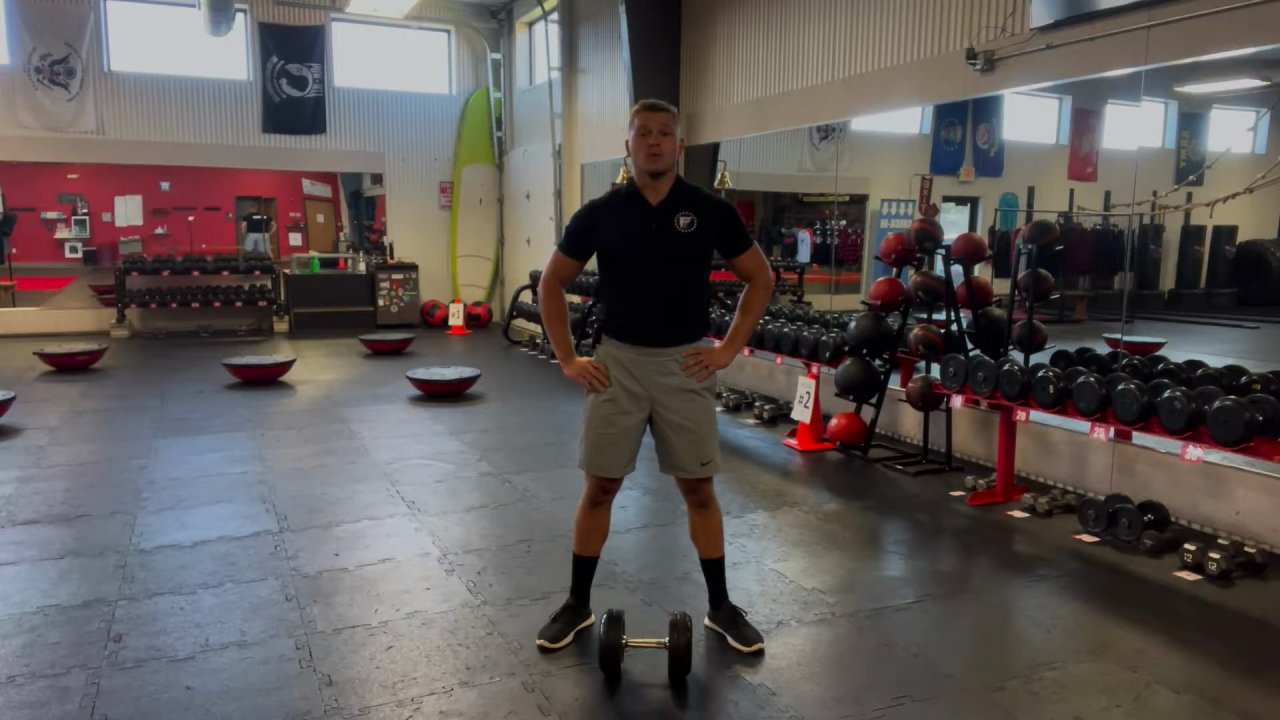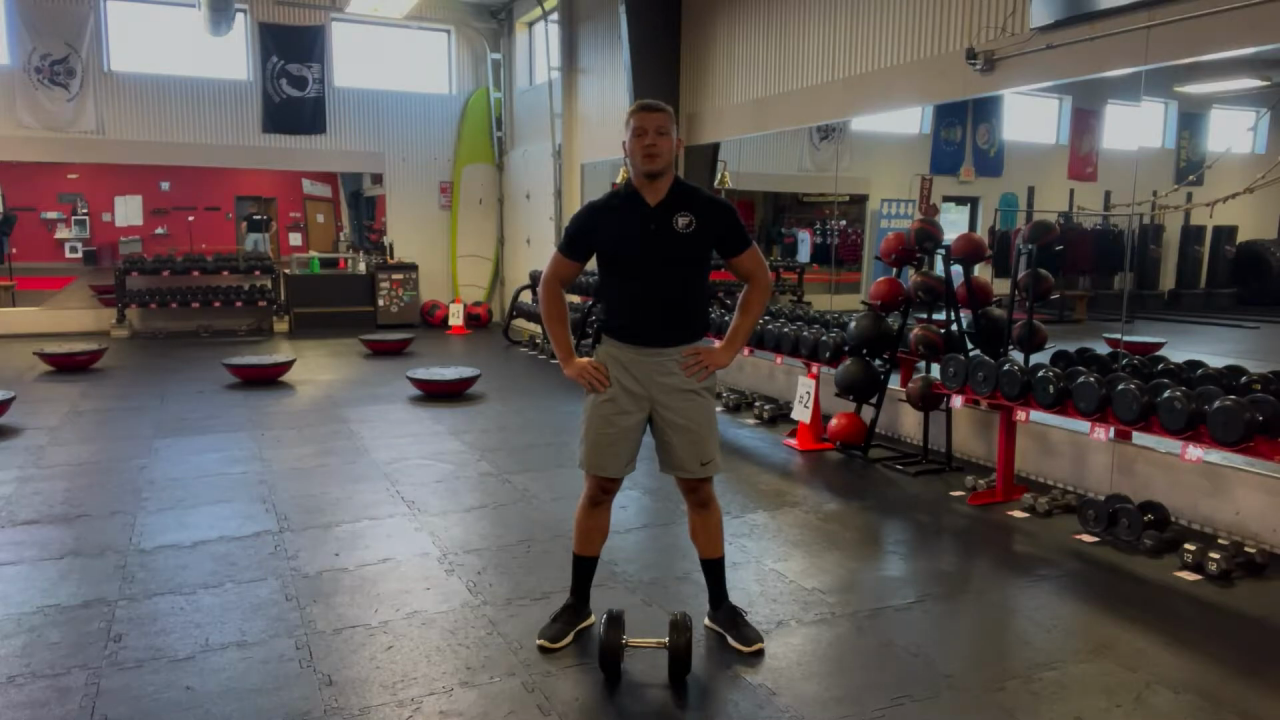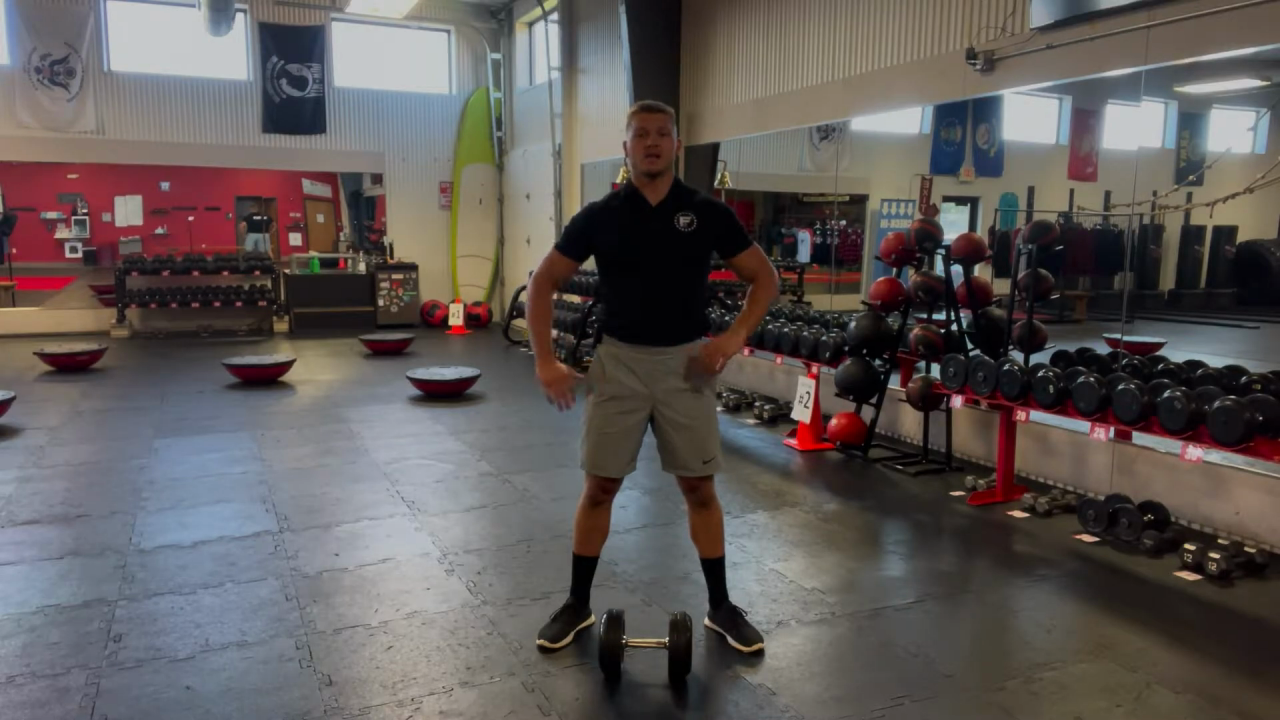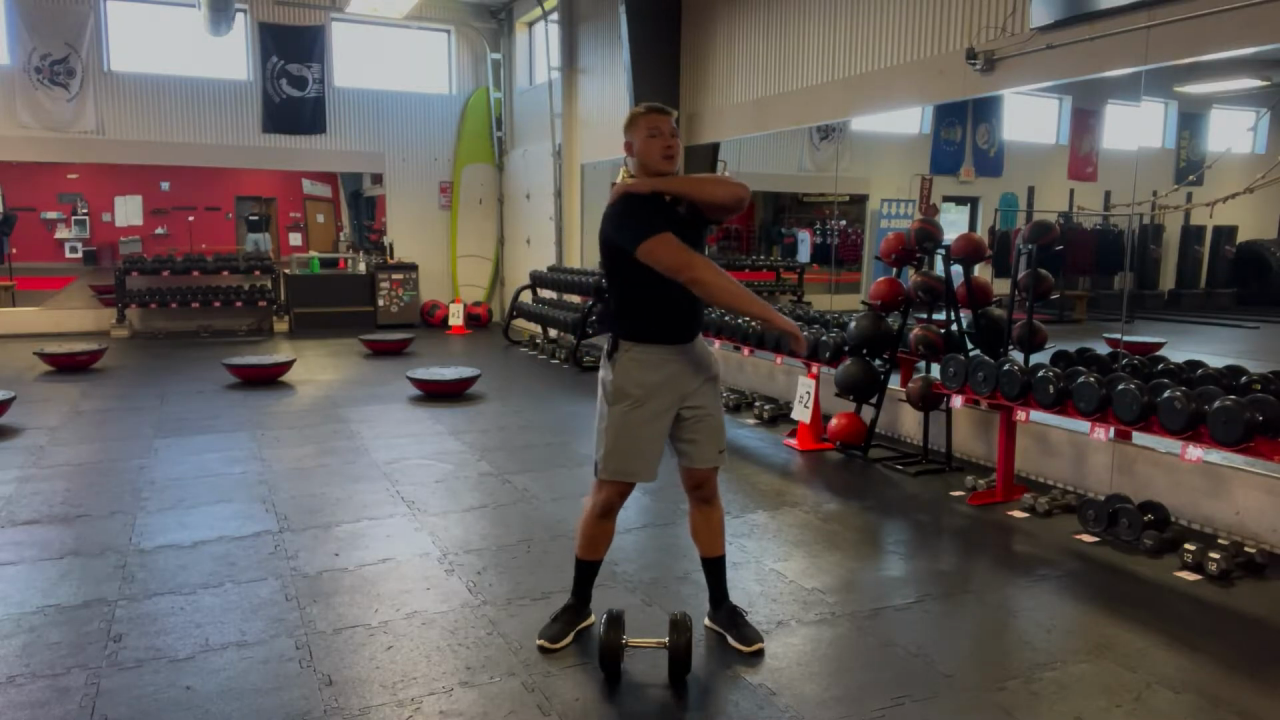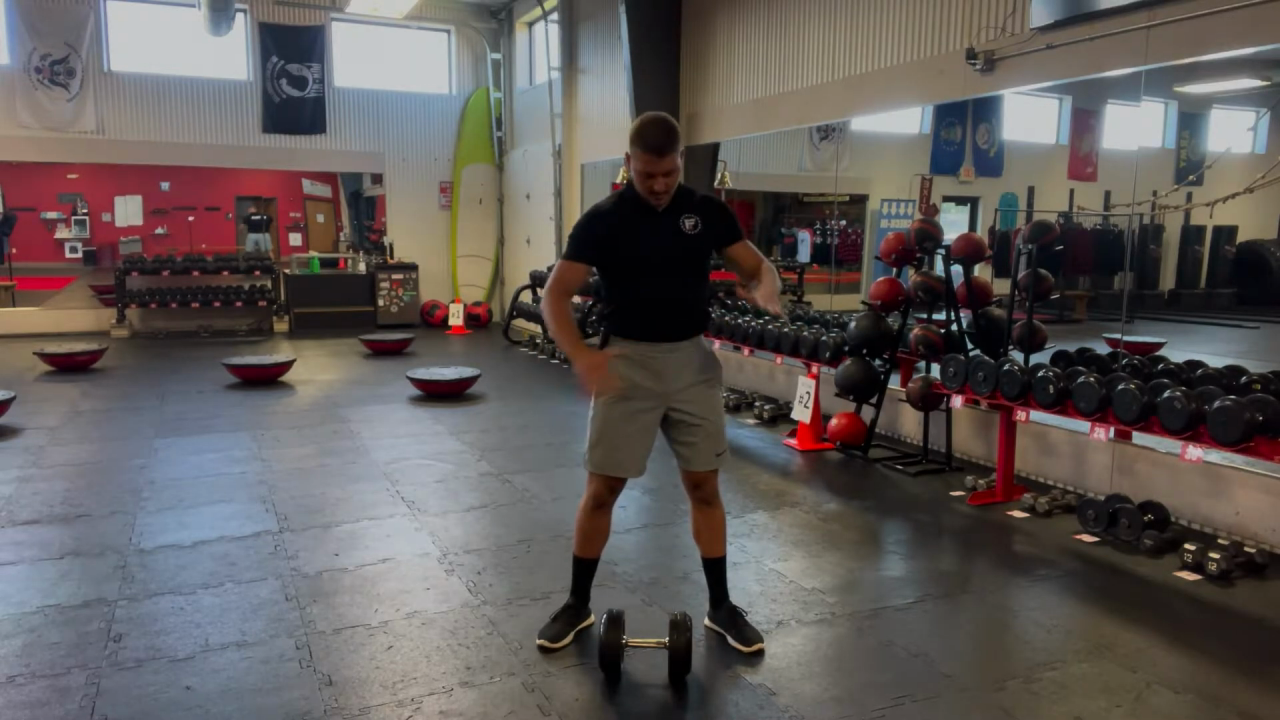
dt=1s
person 1, frame 1
left shoulder: (711, 210)
right shoulder: (600, 213)
left elbow: (761, 279)
right elbow: (552, 282)
left wrist: (729, 348)
right wrist: (568, 358)
left hip: (684, 364)
right hip: (618, 363)
left knee: (699, 488)
right knee: (599, 486)
left ankle: (720, 607)
right ankle: (577, 604)
person 1, frame 2
left shoulder: (709, 211)
right shoulder: (599, 215)
left elbow: (759, 279)
right elbow: (552, 284)
left wrist: (728, 348)
right wrist: (568, 358)
left hip: (684, 365)
right hip: (617, 363)
left knee: (699, 489)
right knee: (599, 487)
left ankle: (720, 607)
right ankle: (577, 604)
person 1, frame 3
left shoulder: (708, 213)
right shoulder: (600, 216)
left elbow: (764, 278)
right elbow: (543, 282)
left wrist: (736, 335)
right wrist: (545, 361)
left hip: (686, 365)
right hip: (619, 363)
left knee: (700, 488)
right knee: (599, 487)
left ankle: (720, 607)
right ankle: (577, 604)
person 1, frame 4
left shoulder: (686, 201)
right shoulder: (628, 210)
left elbow: (737, 196)
right elbow: (692, 272)
left wrist: (660, 183)
right wrist: (772, 317)
left hip: (693, 356)
right hip: (637, 363)
left knee: (704, 485)
right knee: (610, 492)
left ankle: (720, 606)
right ankle: (578, 604)
person 1, frame 5
left shoulder: (706, 210)
right shoulder: (604, 219)
left elbow: (758, 264)
right elbow: (556, 295)
left wrist: (765, 284)
right wrist: (581, 356)
left hip: (692, 362)
right hip: (626, 364)
left knee: (704, 486)
right knee: (601, 488)
left ankle: (720, 607)
right ankle: (578, 604)
